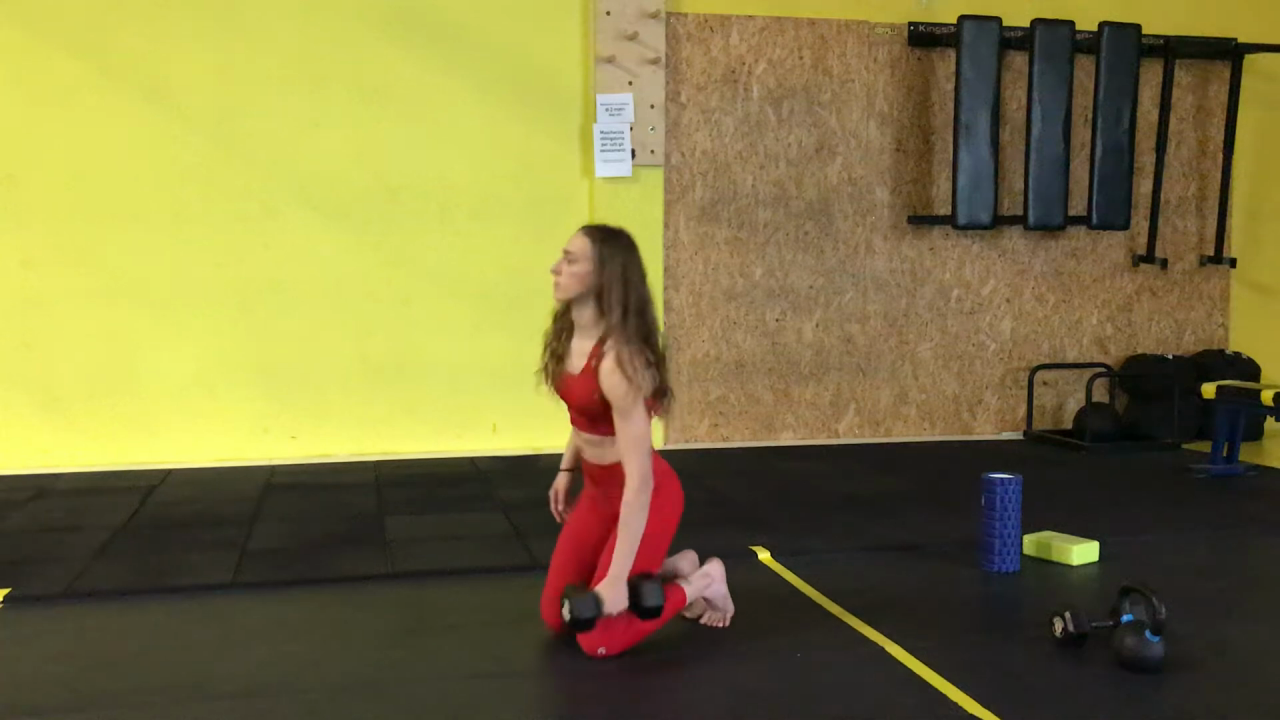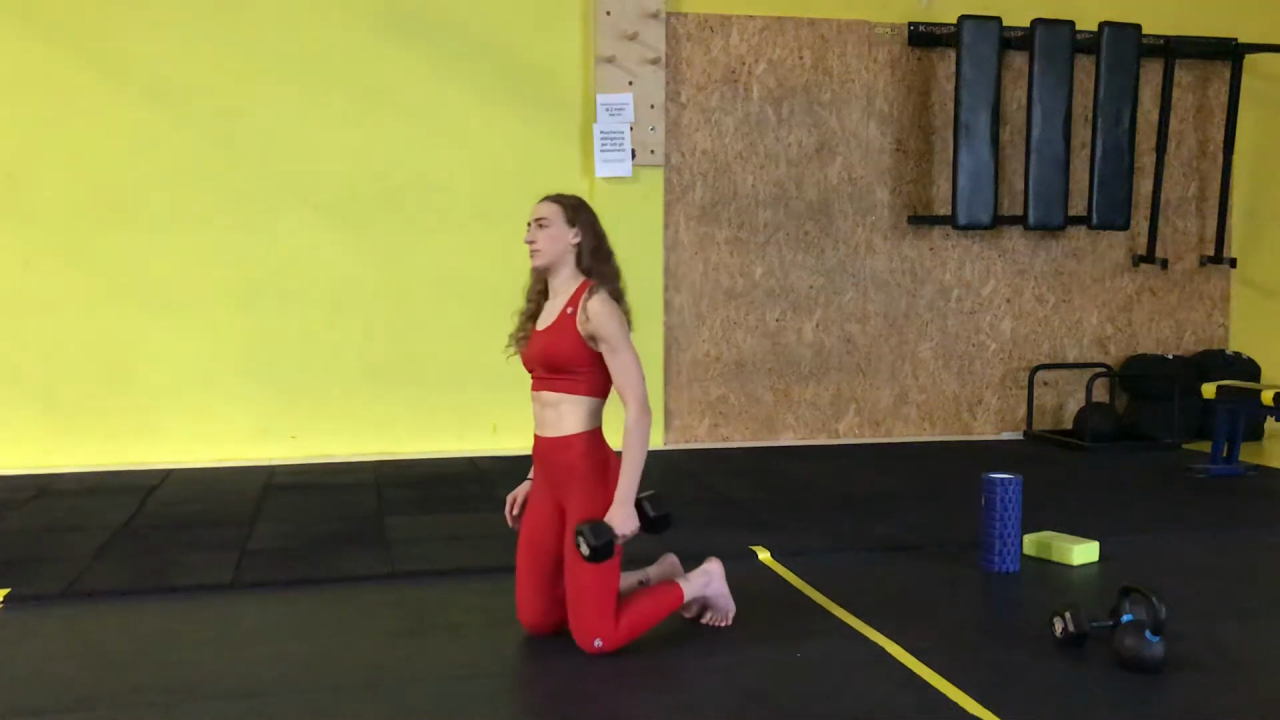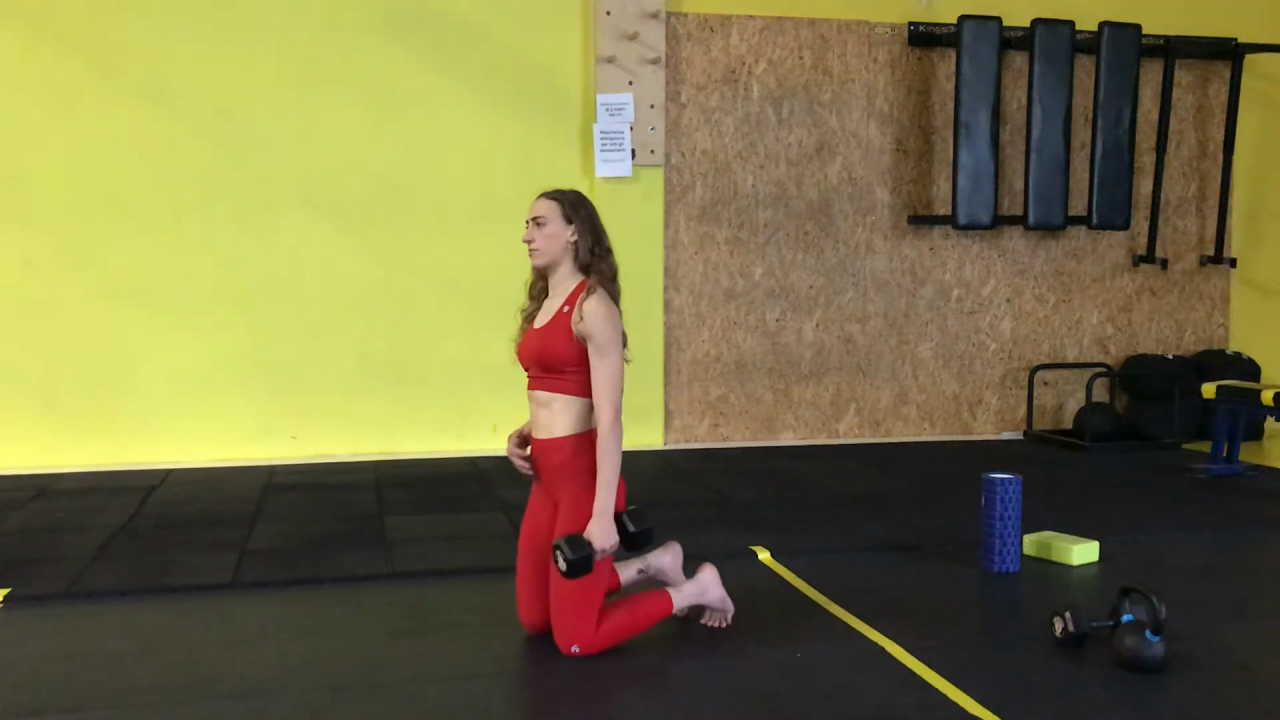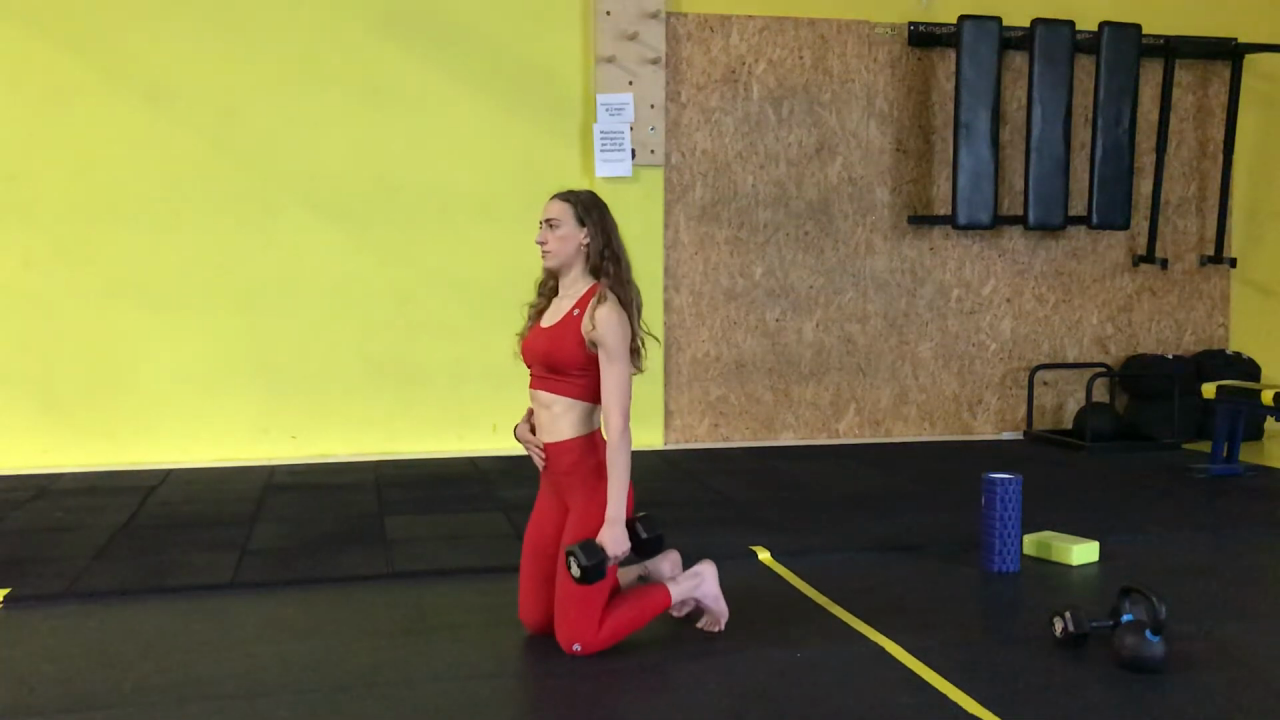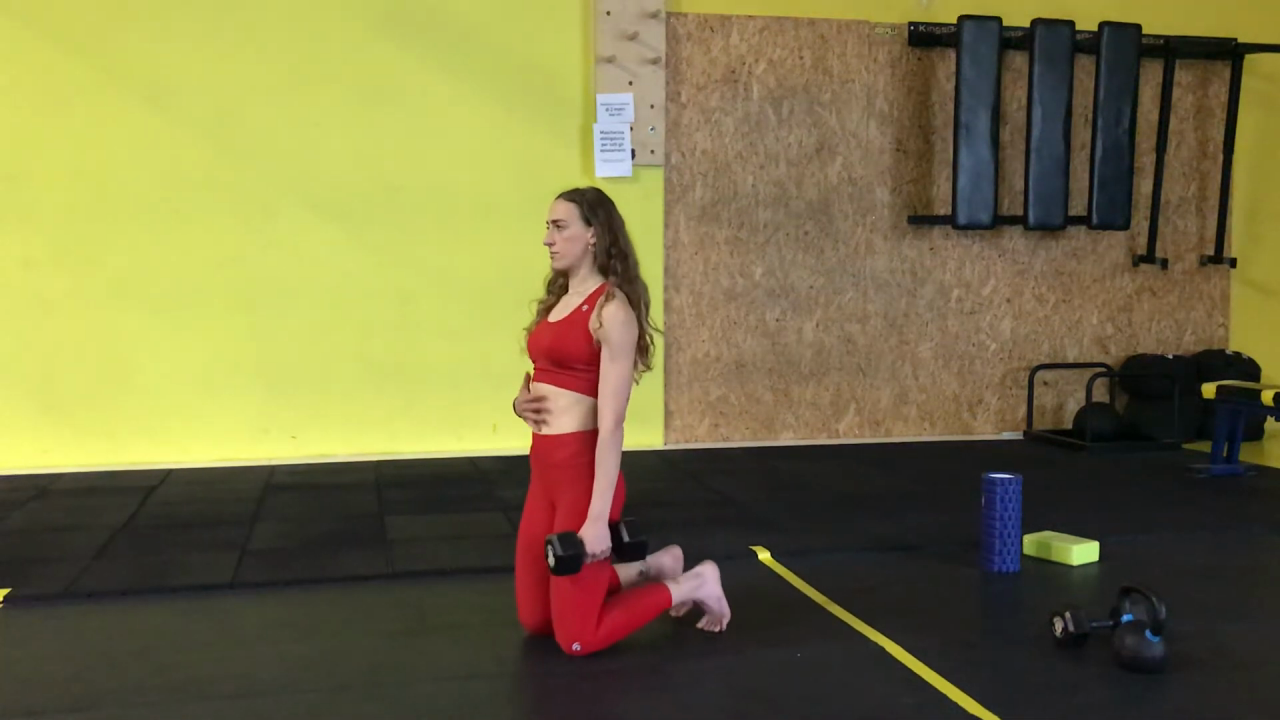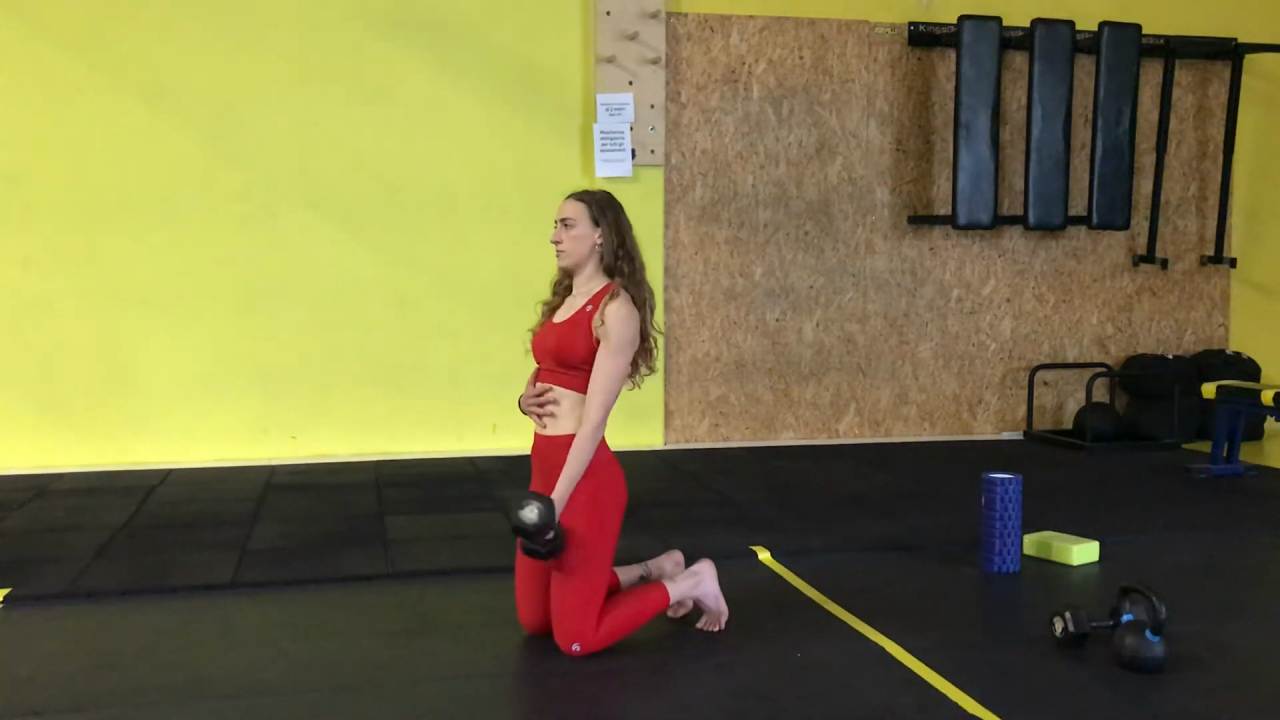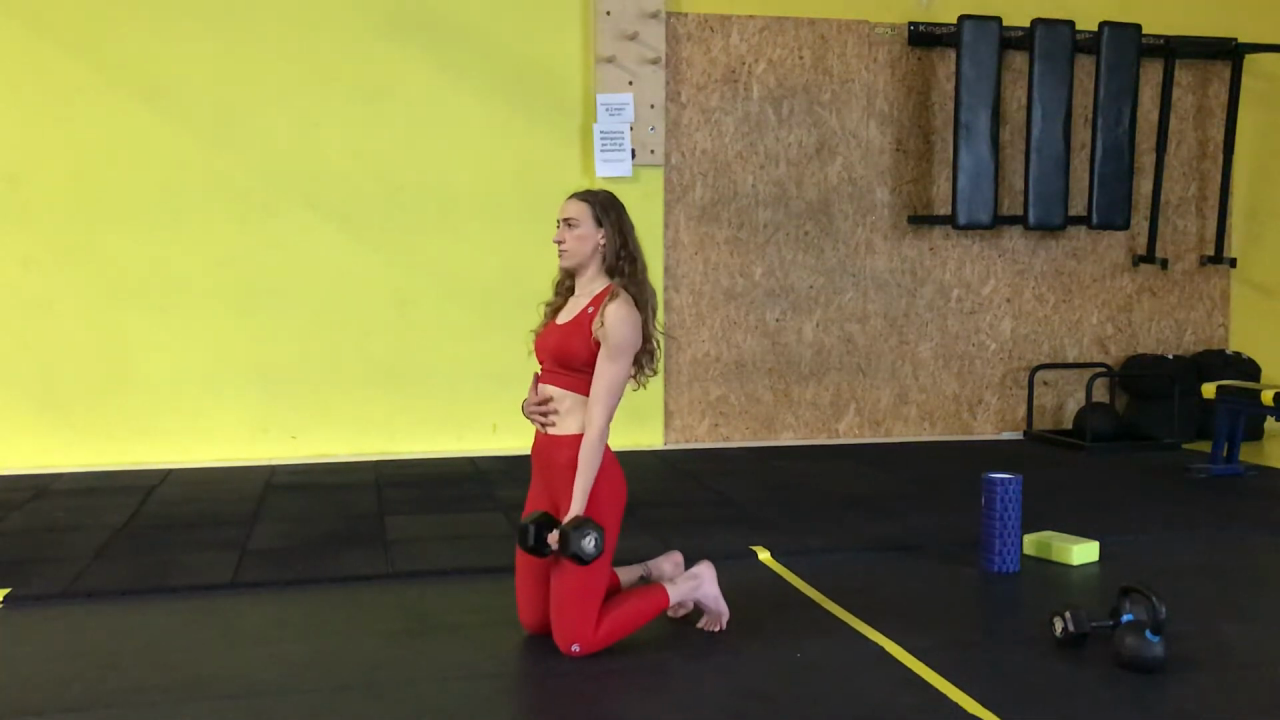
dt=0.7s
person 1, frame 1
left shoulder: (617, 358)
right shoulder: (570, 329)
left elbow: (639, 478)
left wrist: (617, 579)
right wrist: (567, 468)
left hip: (643, 499)
right hip: (597, 488)
left knee: (598, 639)
right knee: (555, 616)
left ankle: (701, 582)
right ankle: (671, 570)
person 1, frame 2
left shoulder: (594, 305)
right shoulder: (543, 307)
left elbow: (638, 410)
left wrist: (623, 502)
right wrist: (531, 478)
left hip: (587, 472)
right hip: (551, 476)
left knee: (595, 635)
right knee: (535, 619)
left ankle: (700, 581)
right ankle: (654, 576)
person 1, frame 3
left shoulder: (593, 306)
right shoulder: (544, 303)
left elbow: (609, 418)
left wrist: (603, 514)
right wrist: (521, 434)
left hip: (583, 474)
right hip: (546, 476)
left knee: (574, 639)
right knee: (534, 619)
left ankle: (695, 591)
right ankle: (648, 564)
person 1, frame 4
left shoulder: (603, 311)
right shoulder: (550, 303)
left elbow: (617, 425)
left wrist: (615, 520)
right wrist: (526, 423)
left hip: (590, 477)
right hip: (554, 477)
left knee: (577, 637)
right knee: (535, 619)
left ankle: (690, 584)
right ankle: (653, 570)
person 1, frame 5
left shoulder: (612, 309)
right shoulder: (558, 300)
left elbow: (611, 422)
left wrist: (598, 516)
right wrist: (522, 402)
left hip: (584, 471)
right hip: (544, 468)
left knee: (576, 637)
right knee: (535, 620)
left ankle: (693, 584)
right ankle: (652, 567)
person 1, frame 6
left shoulder: (616, 308)
right shoulder: (564, 300)
left elbow: (594, 419)
left wrist: (556, 505)
right wrist: (527, 398)
left hip: (586, 474)
right hip: (545, 464)
left knee: (576, 637)
right knee: (534, 620)
left ankle: (689, 582)
right ankle: (655, 571)
person 1, frame 7
left shoulder: (617, 310)
right shoulder: (566, 301)
left elbow: (599, 421)
left wrist: (577, 513)
right wrist: (530, 404)
left hip: (587, 474)
right hip: (545, 467)
left knee: (574, 638)
right knee: (534, 620)
left ankle: (690, 585)
right ankle: (655, 571)
